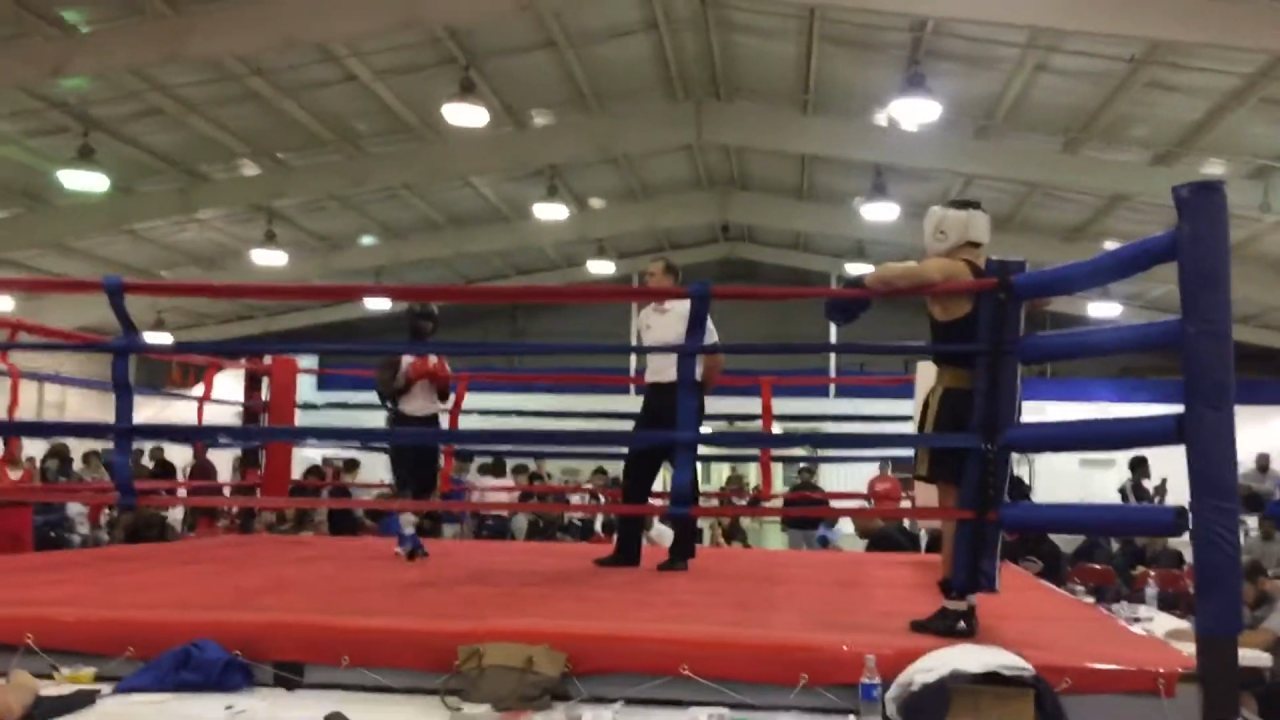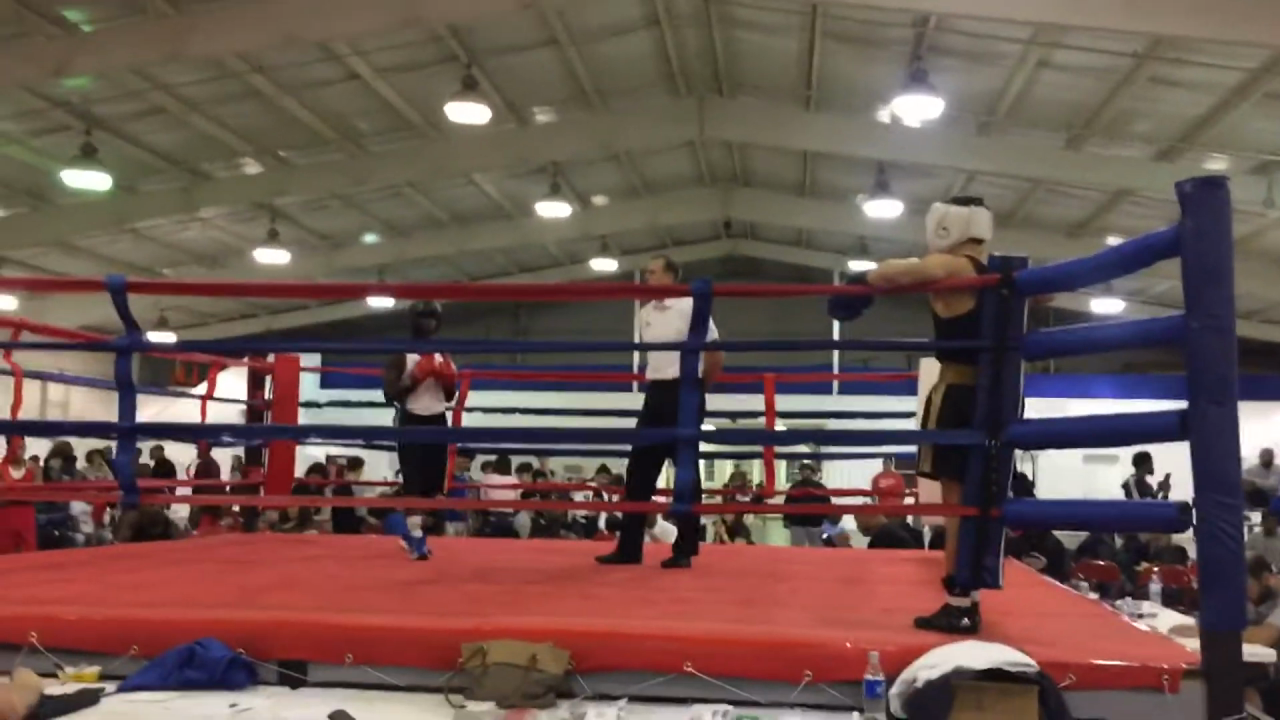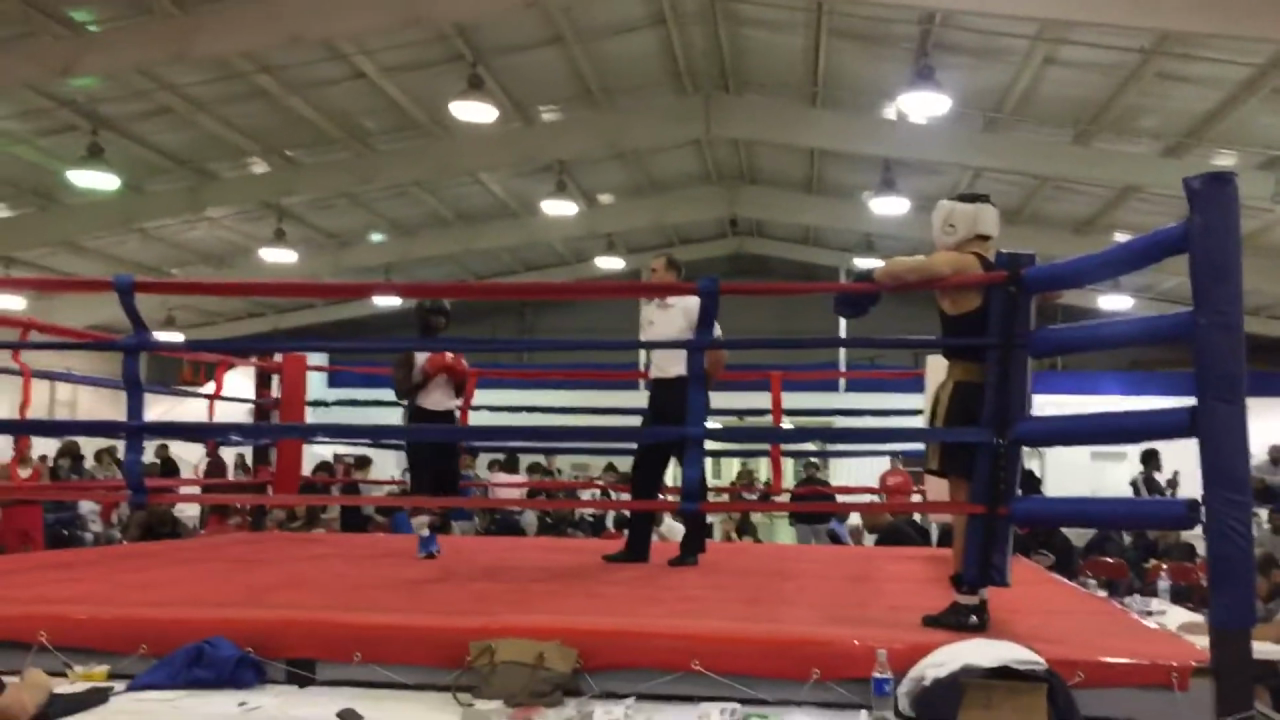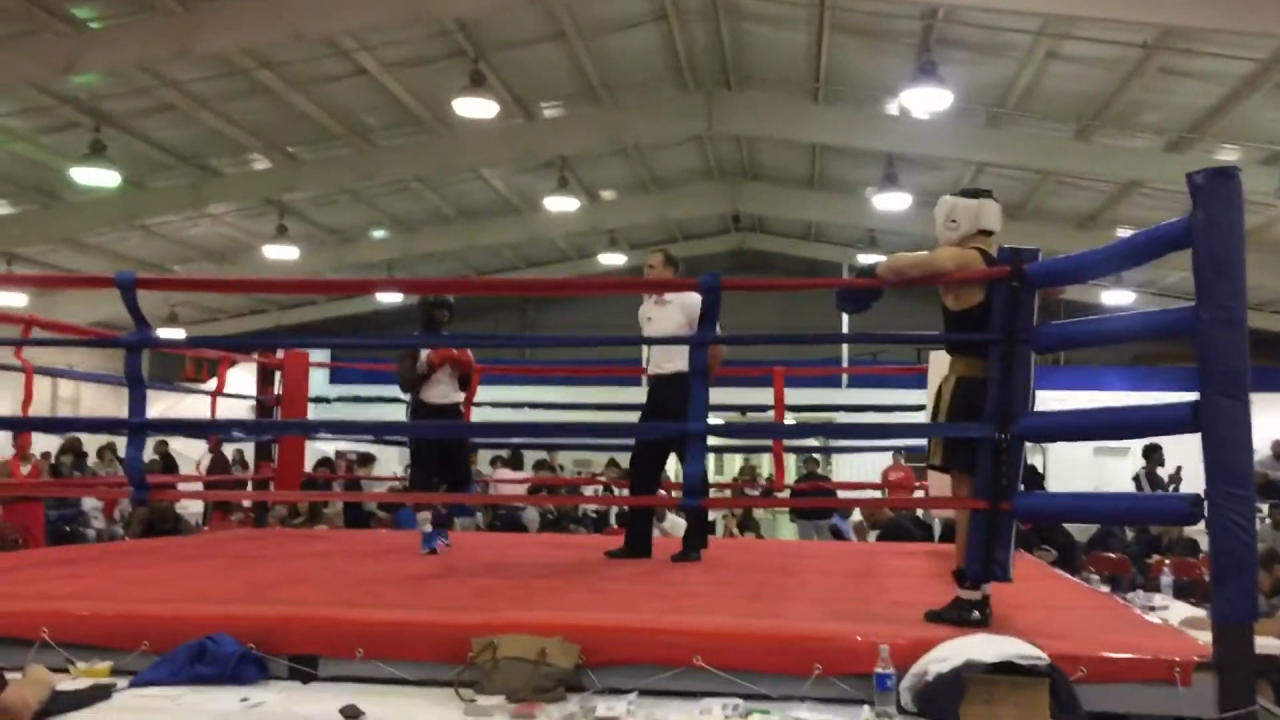
dt=0.1s
person 1, frame 1
left shoulder: (945, 273)
left elbow: (884, 278)
left wrist: (857, 289)
left hip: (953, 398)
left knee: (951, 500)
left ankle: (953, 609)
right ankle: (962, 603)
person 1, frame 2
left shoulder: (950, 268)
left elbow: (887, 274)
left wrist: (860, 284)
left hip: (957, 393)
left knee: (957, 497)
left ankle: (960, 604)
right ankle: (968, 598)
person 1, frame 3
left shoulder: (955, 265)
left elbow: (891, 273)
left wrist: (864, 282)
left hip: (964, 392)
left knee: (964, 495)
left ankle: (967, 603)
right ankle: (975, 597)
person 1, frame 4
left shoulder: (957, 261)
left elbow: (894, 268)
left wrist: (867, 277)
left hip: (966, 387)
left knee: (966, 490)
left ankle: (969, 598)
right ankle: (978, 592)
person 2, frame 1
left shoulder: (690, 310)
right shoulder: (644, 317)
left elbow: (714, 357)
left wrist: (696, 391)
right wrist: (655, 385)
left hip: (682, 397)
right hip: (654, 397)
right knee: (636, 471)
left ankle: (681, 553)
right ankle: (627, 549)
person 2, frame 2
left shoulder: (690, 307)
right shoulder: (645, 314)
left elbow: (715, 354)
left wrist: (696, 387)
right wrist: (655, 382)
left hip: (683, 394)
right hip: (655, 394)
right knee: (639, 468)
left ankle: (685, 550)
right ankle: (629, 547)
person 2, frame 3
left shoulder: (692, 305)
right shoulder: (647, 313)
left elbow: (717, 352)
right wrist: (657, 380)
left hip: (686, 392)
right hip: (659, 392)
right knee: (644, 467)
left ankle: (692, 548)
right ankle: (637, 546)
person 2, frame 4
left shoulder: (690, 301)
right shoulder: (645, 309)
left elbow: (716, 348)
right wrist: (655, 375)
left hip: (684, 388)
right hip: (657, 389)
right knee: (643, 463)
left ankle: (693, 544)
right ankle: (637, 542)
person 3, frame 1
left shoulder: (437, 357)
right shoulder: (395, 355)
left elbow: (444, 398)
right elbow: (383, 394)
left wrist: (443, 382)
right wrist: (410, 377)
left hip: (429, 423)
right hip: (403, 422)
left knee: (424, 485)
right knee: (406, 481)
person 3, frame 2
left shoulder: (442, 355)
right shoulder: (400, 355)
left elbow: (449, 396)
right elbow: (390, 395)
left wrist: (449, 381)
right wrist: (416, 377)
left hip: (437, 422)
right hip: (411, 421)
left knee: (432, 484)
right knee: (414, 482)
person 3, frame 3
left shoulder: (451, 351)
right shoulder: (409, 351)
left elbow: (459, 393)
right elbow: (401, 392)
left wrist: (460, 376)
right wrist: (427, 372)
left hip: (447, 419)
right hip: (421, 419)
left knee: (448, 483)
right knee: (422, 482)
left ankle: (430, 527)
right ankle: (425, 539)
person 3, frame 4
left shoulder: (455, 344)
left elbow: (464, 386)
right elbow: (405, 384)
left wrist: (466, 367)
right wrist: (431, 363)
left hip: (452, 413)
right hip: (425, 413)
left knee: (460, 475)
right knee: (423, 476)
left ankle: (440, 519)
right ankle: (428, 535)
